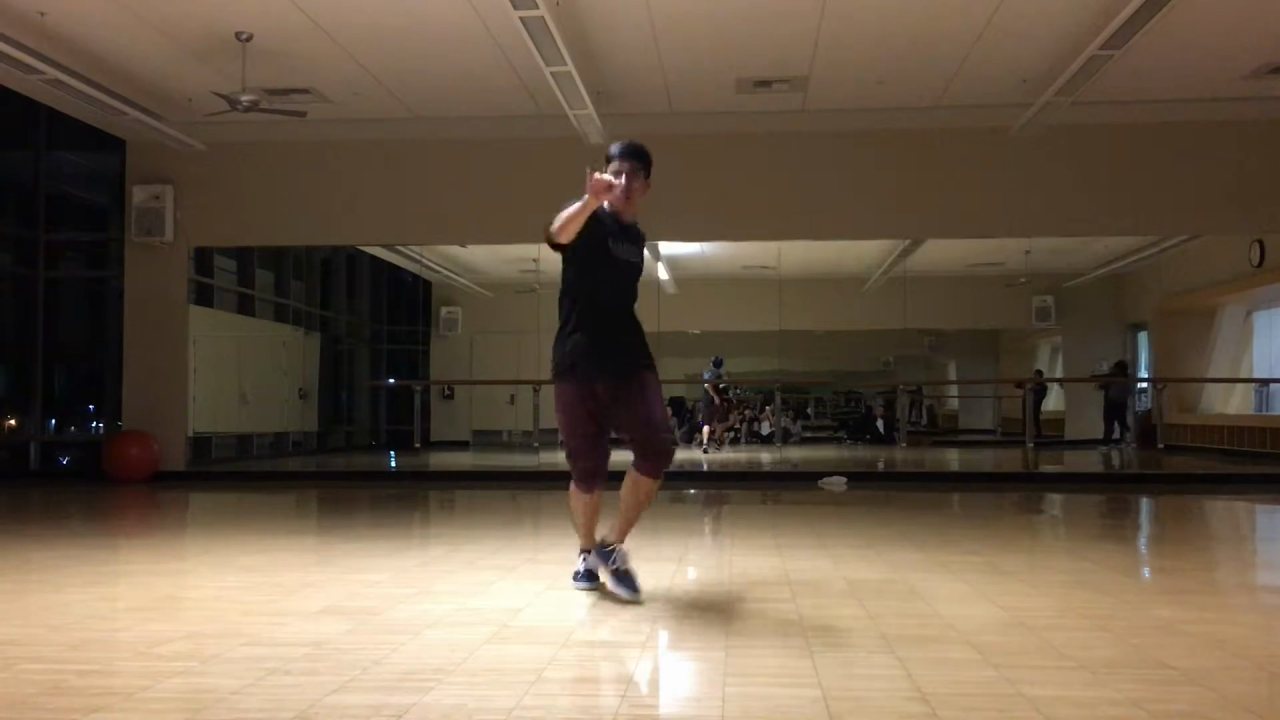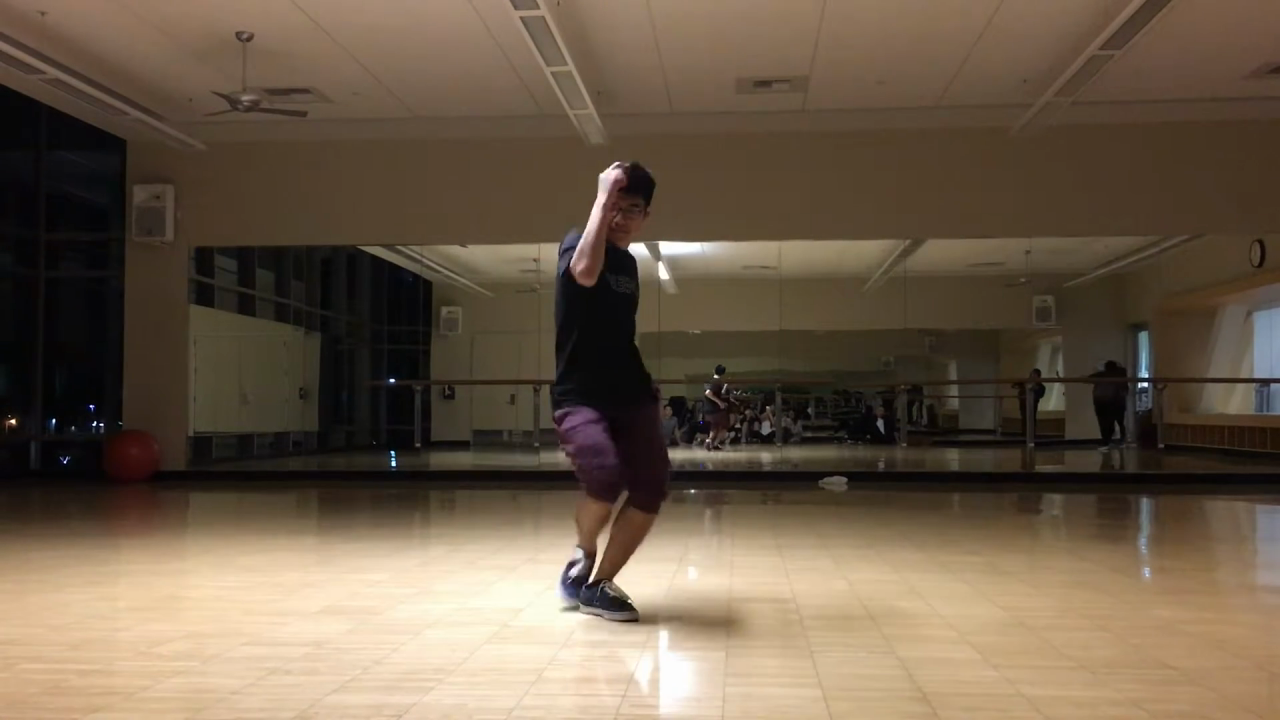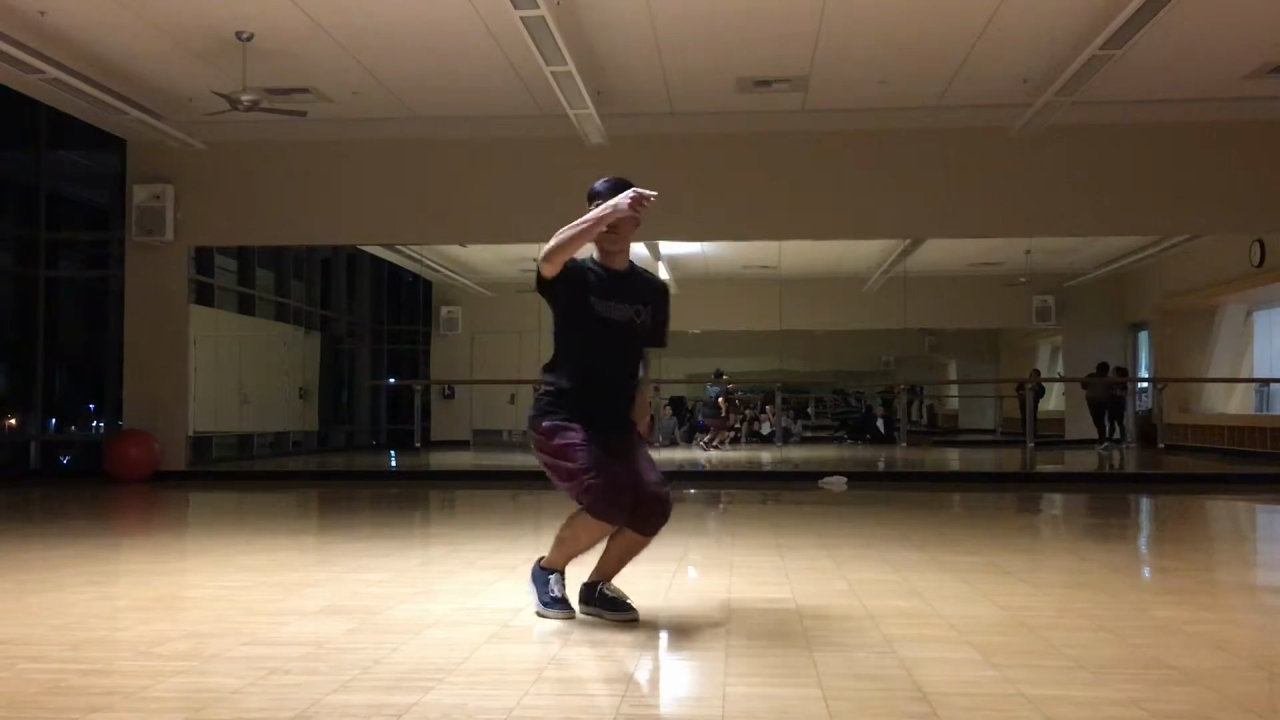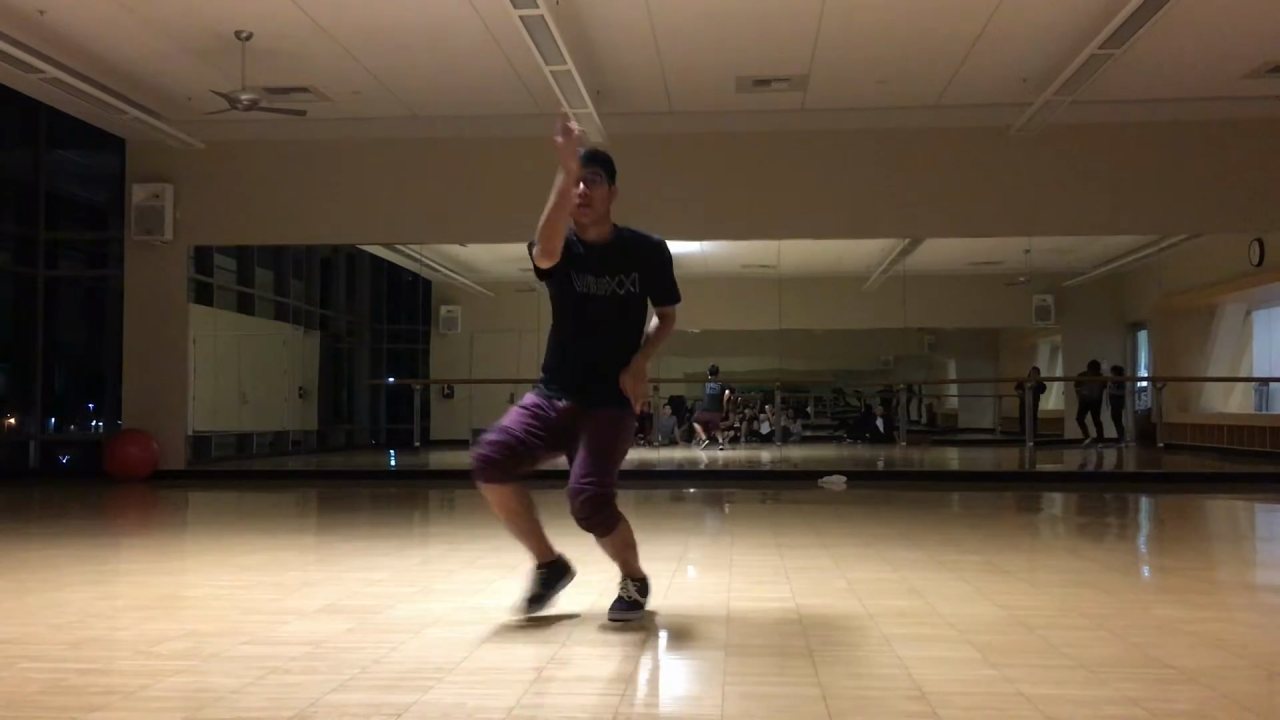
dt=0.3s
person 1, frame 1
left shoulder: (636, 236)
right shoulder: (588, 223)
right elbow: (558, 233)
right wrist: (591, 201)
left hip: (630, 363)
right hip: (577, 363)
left knee: (655, 451)
right knee: (587, 468)
left ankle: (615, 546)
right ankle: (587, 553)
person 1, frame 2
left shoulder: (629, 262)
right shoulder: (579, 244)
right elbow: (585, 272)
right wrist: (603, 195)
left hip: (633, 395)
right hip: (579, 396)
left knee: (651, 486)
right knee: (607, 475)
left ankle: (600, 583)
right ankle: (583, 550)
person 1, frame 3
left shoulder: (653, 289)
right shoulder: (572, 275)
right elbow: (548, 258)
left wrist: (640, 398)
right wrist: (612, 208)
left hip: (618, 423)
right hip: (563, 419)
left knee: (654, 506)
right knee: (608, 505)
left ankle: (597, 585)
right ankle: (548, 569)
person 1, frame 4
left shoulder: (648, 251)
right shoulder: (560, 249)
left elbow: (667, 315)
right elbow: (546, 252)
left wrist: (640, 362)
right wrist: (568, 164)
left hip: (609, 402)
right hip: (552, 394)
left knee: (590, 502)
right knee: (490, 461)
left ankle: (634, 580)
right ankle: (548, 563)
